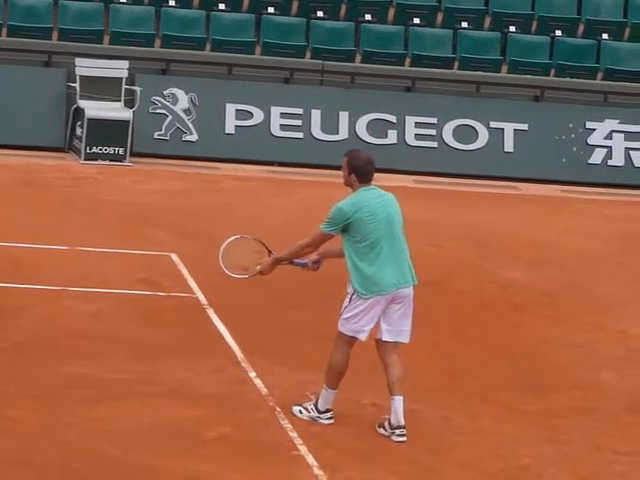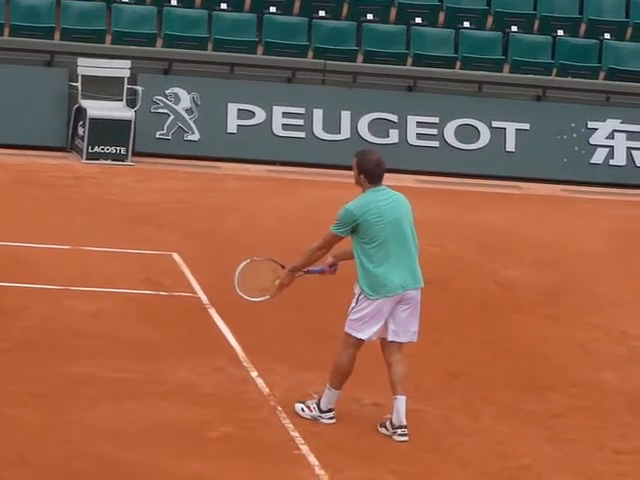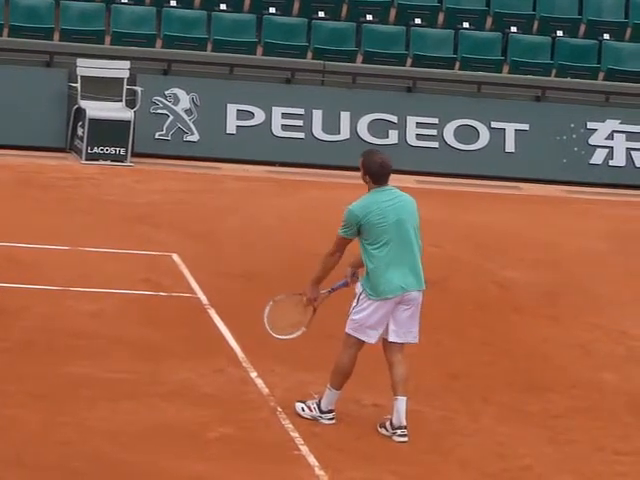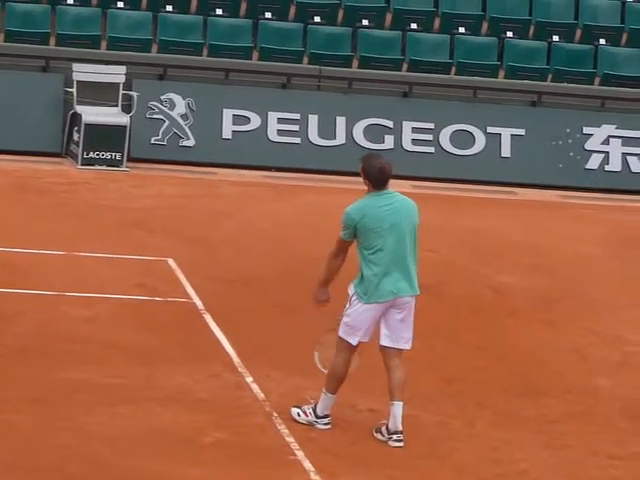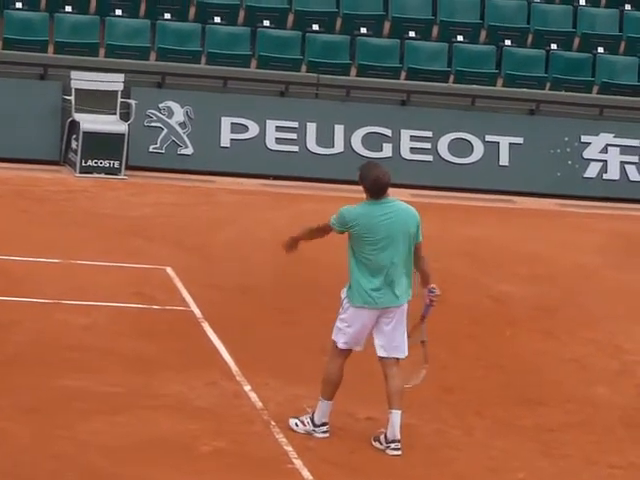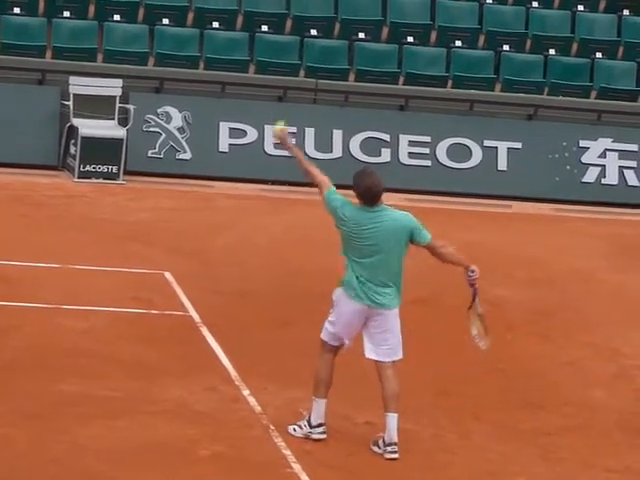
dt=0.5s
person 1, frame 1
left shoulder: (347, 208)
right shoulder: (389, 199)
left elbow: (310, 244)
left wrist: (275, 260)
right wrist: (325, 255)
left hip: (370, 288)
right hip: (402, 284)
left knee: (343, 344)
right knee: (389, 351)
left ankle: (323, 408)
right ankle: (397, 422)
person 1, frame 2
left shoulder: (355, 209)
right shoulder: (401, 200)
left elbow: (321, 247)
left wrist: (291, 271)
right wrist: (340, 257)
left hip: (378, 289)
right hip: (410, 285)
left knee: (350, 345)
right knee: (393, 350)
left ankle: (325, 407)
right ankle: (399, 422)
person 1, frame 3
left shoulder: (358, 210)
right shoulder: (409, 202)
left elbow: (334, 253)
left wrist: (314, 284)
right wrist: (358, 264)
left hip: (379, 289)
right hip: (412, 286)
left knee: (351, 346)
right knee: (395, 352)
left ankle: (325, 408)
right ankle: (398, 422)
person 1, frame 4
left shoulder: (356, 211)
right shoulder: (411, 207)
left elbow: (338, 255)
left wrist: (322, 286)
left hip: (371, 292)
right hip: (405, 291)
left knee: (344, 349)
right knee: (393, 356)
left ankle: (321, 412)
right ankle: (395, 427)
person 1, frame 5
left shoulder: (352, 215)
right shoulder: (410, 214)
left elbow: (321, 229)
right elbow: (418, 256)
left wrist: (295, 238)
right wrist: (427, 283)
left hip: (362, 299)
right hip: (397, 299)
left knee: (337, 355)
right knee: (392, 365)
left ankle: (319, 421)
right ankle: (393, 435)
person 1, frame 6
left shoulder: (346, 215)
right shoulder: (405, 222)
left elbow: (319, 178)
right elbow: (437, 249)
left wrist: (289, 145)
right wrist: (467, 266)
left hip: (352, 299)
right hip: (386, 304)
left knee: (327, 352)
right knee: (387, 368)
left ankle: (316, 422)
right ankle: (390, 439)
